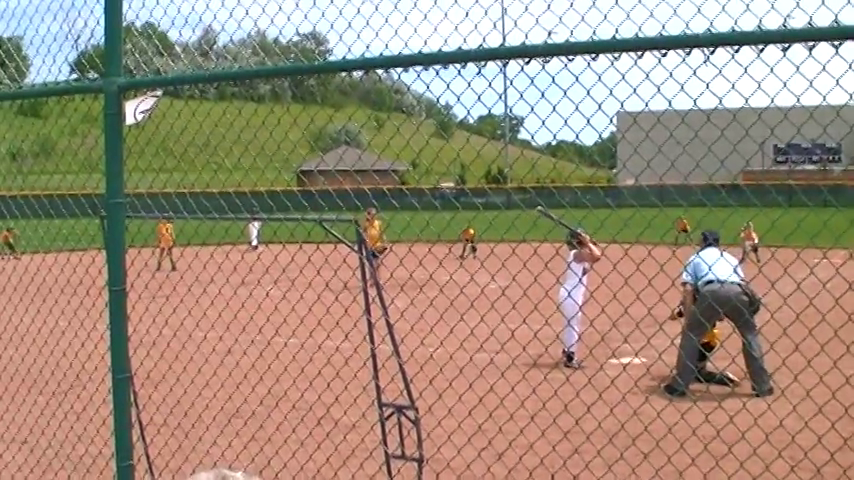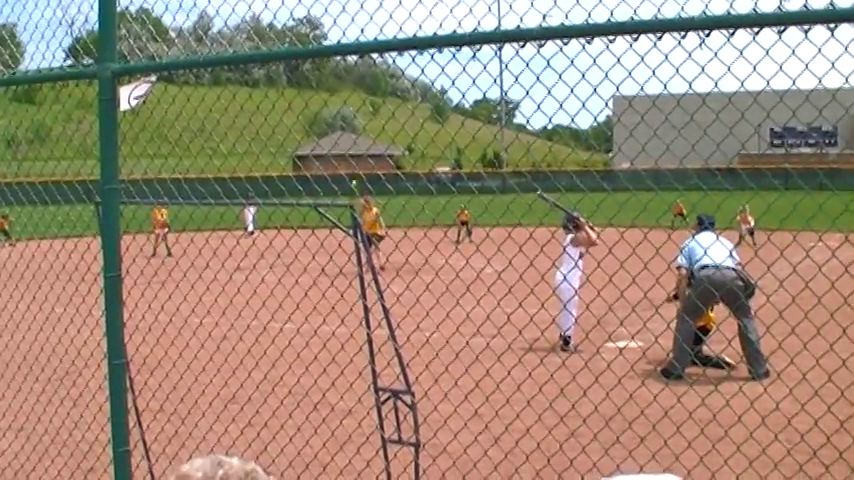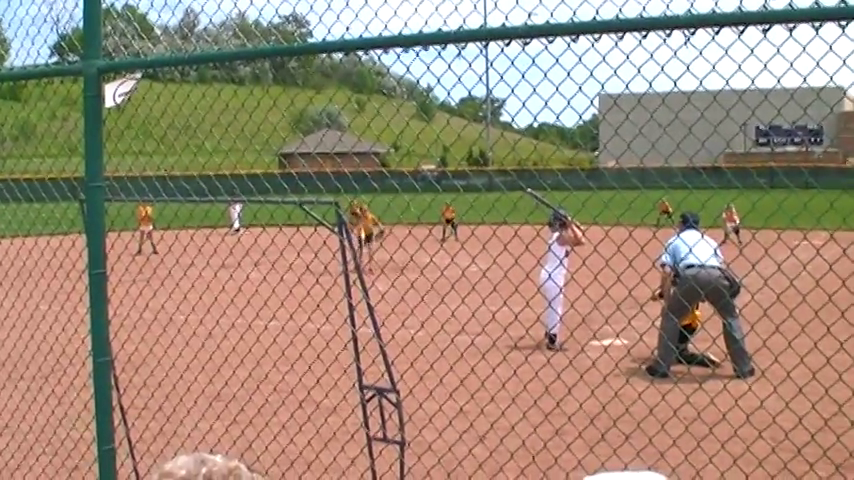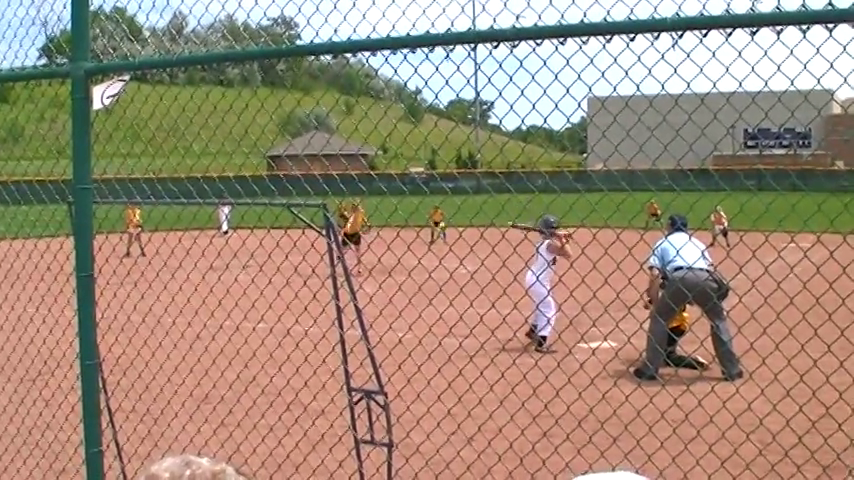
dt=0.4s
person 1, frame 1
left shoulder: (695, 258)
right shoulder: (730, 258)
left elbow: (688, 290)
right elbow: (742, 282)
left wrist: (687, 320)
left hip: (711, 293)
right hip: (736, 292)
left knee: (690, 334)
right knee: (750, 334)
left ankle: (679, 385)
right ankle: (763, 386)
person 1, frame 2
left shoulder: (690, 242)
right shoulder: (725, 242)
left elbow: (682, 274)
right elbow: (738, 268)
left wrist: (682, 304)
left hip: (706, 277)
right hip: (731, 277)
left knee: (685, 317)
right knee: (746, 318)
left ankle: (676, 368)
right ankle: (759, 369)
person 1, frame 3
left shoulder: (675, 241)
right shoulder: (709, 240)
left elbow: (666, 272)
right elbow: (722, 267)
left wrist: (666, 302)
right wrist: (706, 296)
left hip: (691, 276)
right hip: (716, 276)
left knee: (670, 315)
right knee: (731, 317)
left ankle: (661, 366)
right ankle: (744, 367)
person 1, frame 4
left shoulder: (663, 243)
right shoulder: (697, 242)
left elbow: (654, 275)
right elbow: (711, 269)
left wrist: (655, 305)
left hip: (680, 278)
right hip: (705, 278)
left knee: (658, 318)
right knee: (719, 319)
left ankle: (649, 369)
right ankle: (732, 369)
person 2, frame 1
left shoulder: (580, 255)
right shoulder: (577, 254)
left elbow: (598, 255)
right elbow: (596, 256)
left wrist: (591, 243)
right wrist: (588, 243)
left hip: (572, 295)
right hip: (571, 296)
left knee: (571, 326)
right knee: (573, 327)
left ankle: (567, 354)
right ankle: (569, 358)
person 2, frame 2
left shoulder: (573, 238)
right shoulder: (574, 238)
left elbow: (594, 241)
right elbow: (593, 240)
left wrist: (588, 228)
right wrist: (585, 227)
left hip: (566, 279)
right hip: (568, 280)
left knee: (567, 309)
right knee: (571, 311)
left ankle: (564, 337)
right ankle: (566, 342)
person 2, frame 3
left shoulder: (556, 236)
right shoulder: (561, 236)
left elbow: (579, 241)
right elbow: (581, 241)
left wrist: (574, 227)
right wrist: (572, 226)
left hip: (549, 276)
right hip: (553, 278)
left knee: (552, 306)
right knee: (556, 309)
left ankle: (549, 335)
right ankle: (552, 340)
person 2, frame 4
left shoulder: (544, 242)
right shoulder: (551, 244)
left elbow: (563, 253)
right elbow: (568, 255)
left wrist: (562, 238)
right wrist: (562, 240)
left hip: (533, 280)
right hip: (538, 283)
left knee: (542, 308)
right knee: (550, 311)
left ankle: (532, 331)
right ankle: (541, 343)
